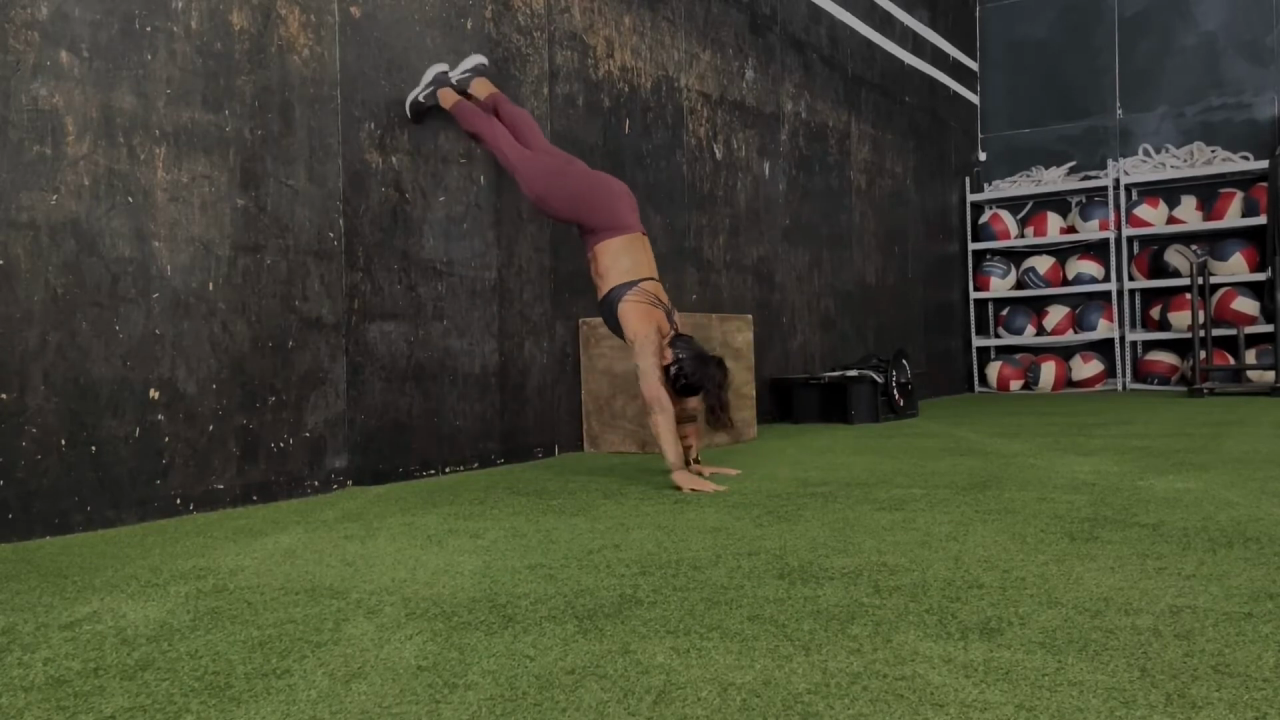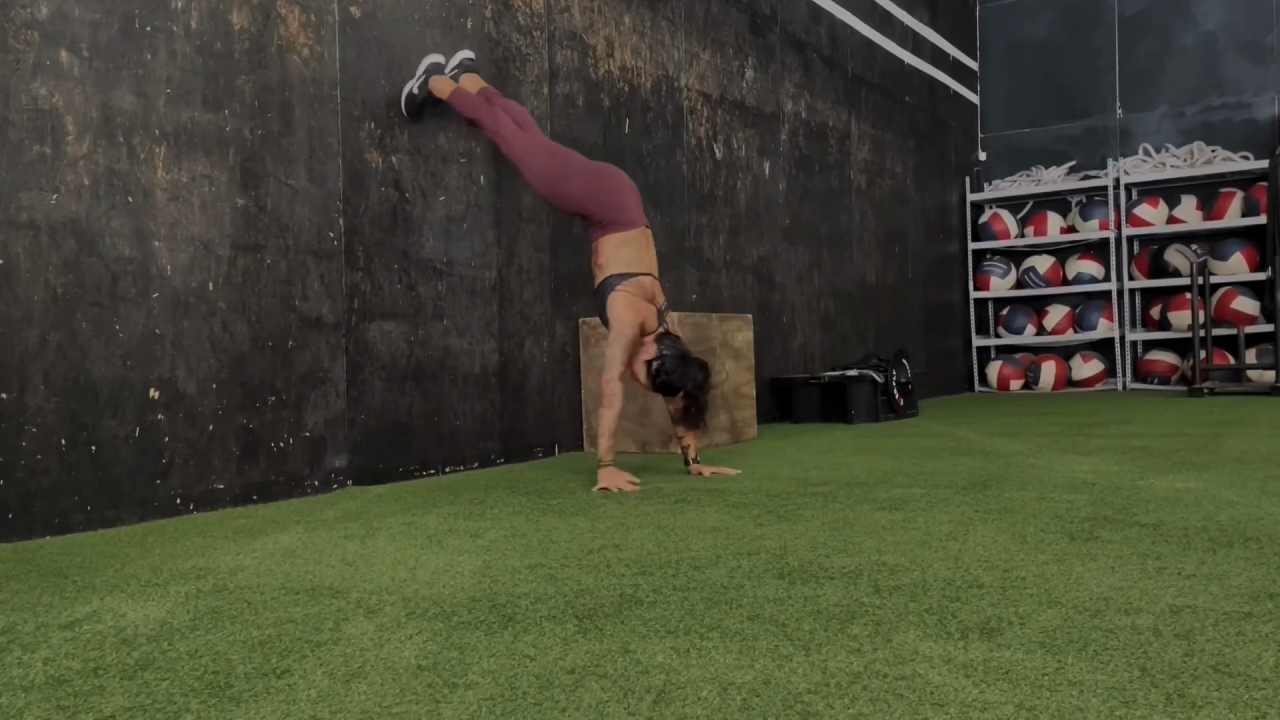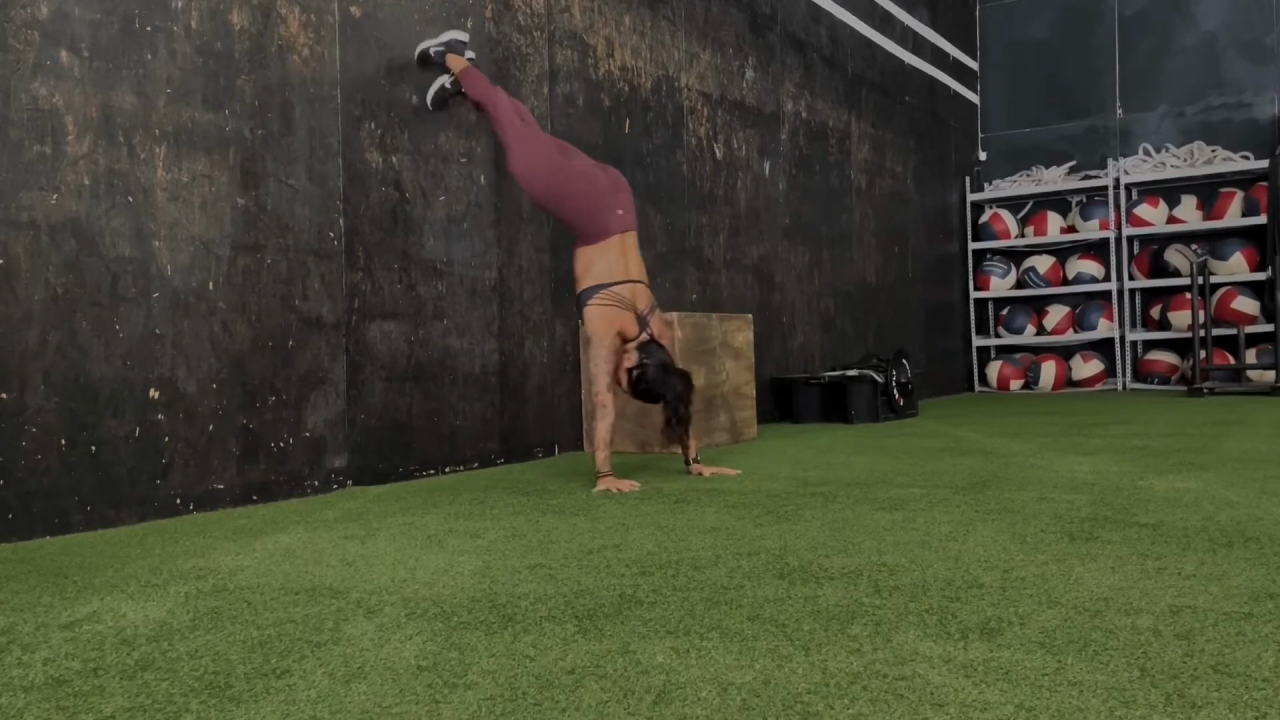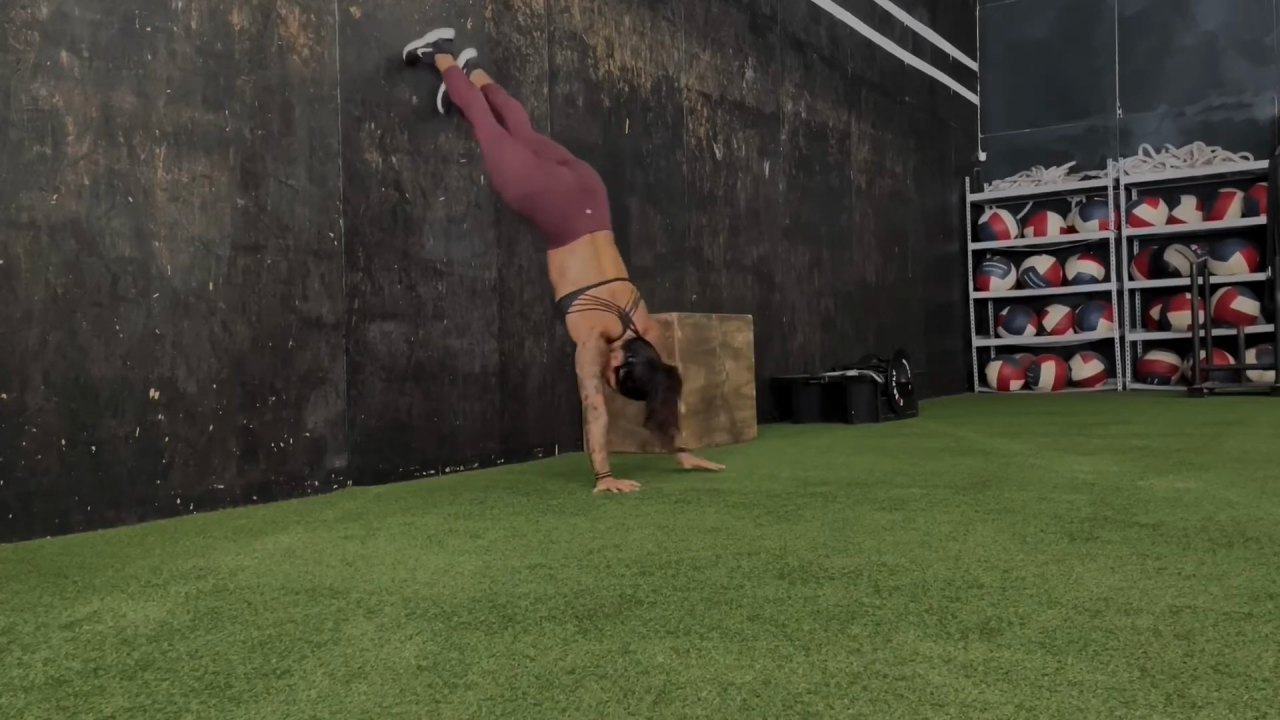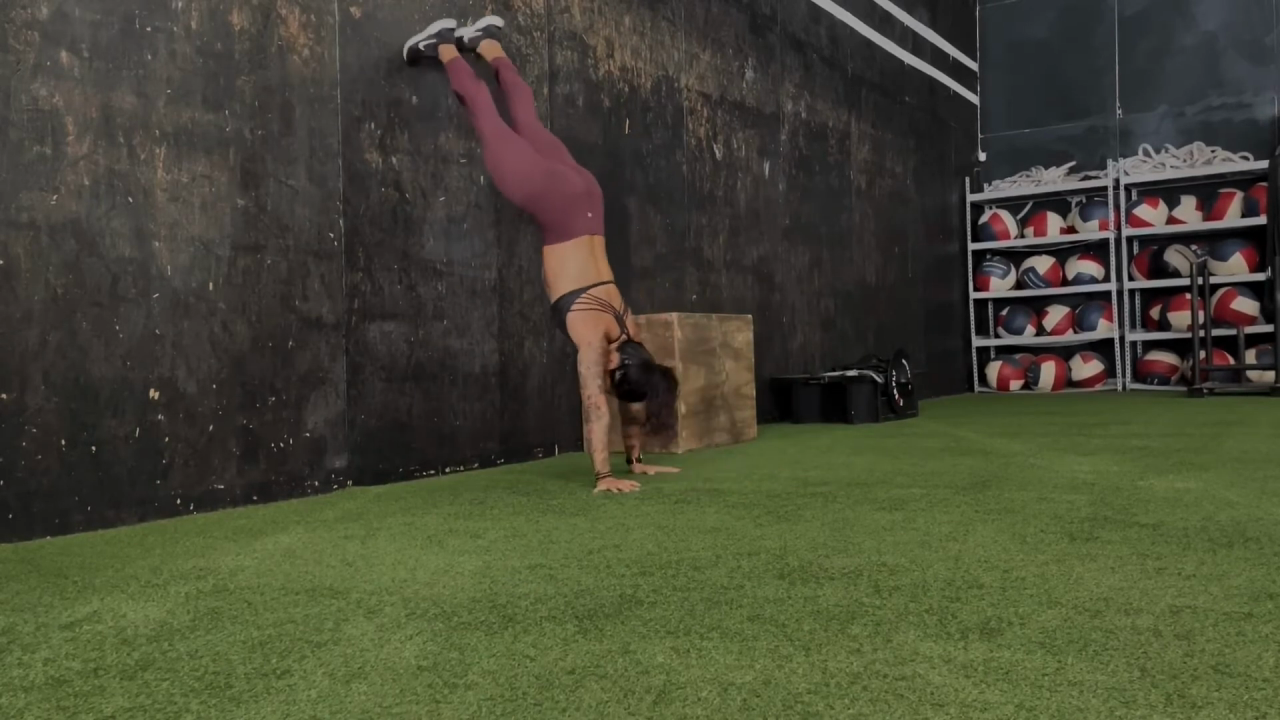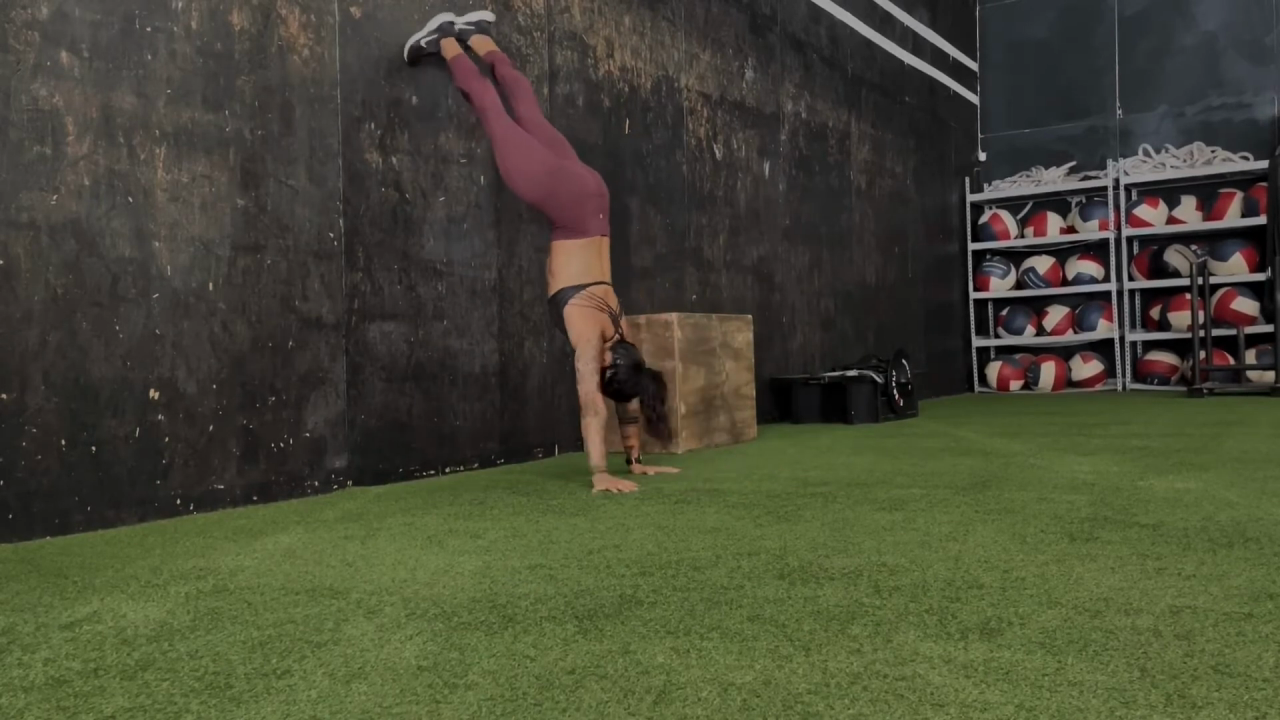
dt=0.2s
person 1, frame 1
left shoulder: (671, 332)
right shoulder: (646, 327)
left elbow: (684, 402)
right elbow: (658, 402)
left wrist: (695, 462)
right wrist: (678, 470)
left hip: (613, 206)
right hip: (601, 212)
left knee: (541, 152)
right knee: (518, 156)
left ankle: (479, 82)
right ankle: (443, 91)
person 1, frame 2
left shoulder: (665, 330)
right shoulder: (632, 319)
left elbow: (678, 400)
right elbow: (611, 394)
left wrist: (693, 461)
right wrist: (605, 466)
left hip: (613, 202)
right hip: (604, 199)
left knee: (537, 144)
right knee: (514, 139)
left ankle: (468, 78)
right ankle: (435, 82)
person 1, frame 3
left shoulder: (657, 332)
right shoulder: (610, 332)
left elbow: (675, 396)
right elbow: (602, 403)
left wrist: (695, 461)
right wrist: (604, 476)
left hip: (613, 195)
right hip: (592, 202)
left knee: (535, 141)
right knee: (519, 139)
left ankle: (466, 78)
right ankle: (451, 56)
person 1, frame 4
left shoulder: (641, 327)
right shoulder: (594, 332)
left elbow: (662, 389)
right elbow: (593, 405)
left wrist: (681, 451)
right wrist: (604, 476)
left hip: (584, 187)
right hip: (557, 201)
left knee: (525, 137)
right knee: (490, 132)
left ankle: (474, 73)
right ankle: (442, 55)
person 1, frame 5
left shoulder: (628, 333)
right shoulder: (594, 333)
left elbow: (634, 402)
right elbow: (595, 406)
left wrist: (635, 461)
right wrist: (605, 477)
left hip: (581, 193)
right hip: (561, 204)
left knee: (528, 126)
right knee: (492, 125)
left ankle: (487, 42)
right ankle: (445, 47)
person 1, frame 6
left shoulder: (618, 336)
right shoulder: (591, 330)
left elbow: (627, 401)
right elbow: (591, 403)
left wrist: (635, 461)
right wrist: (600, 474)
left hip: (586, 193)
right hip: (571, 198)
left knee: (529, 119)
right knee: (497, 117)
left ankle: (478, 37)
right ankle: (446, 41)
